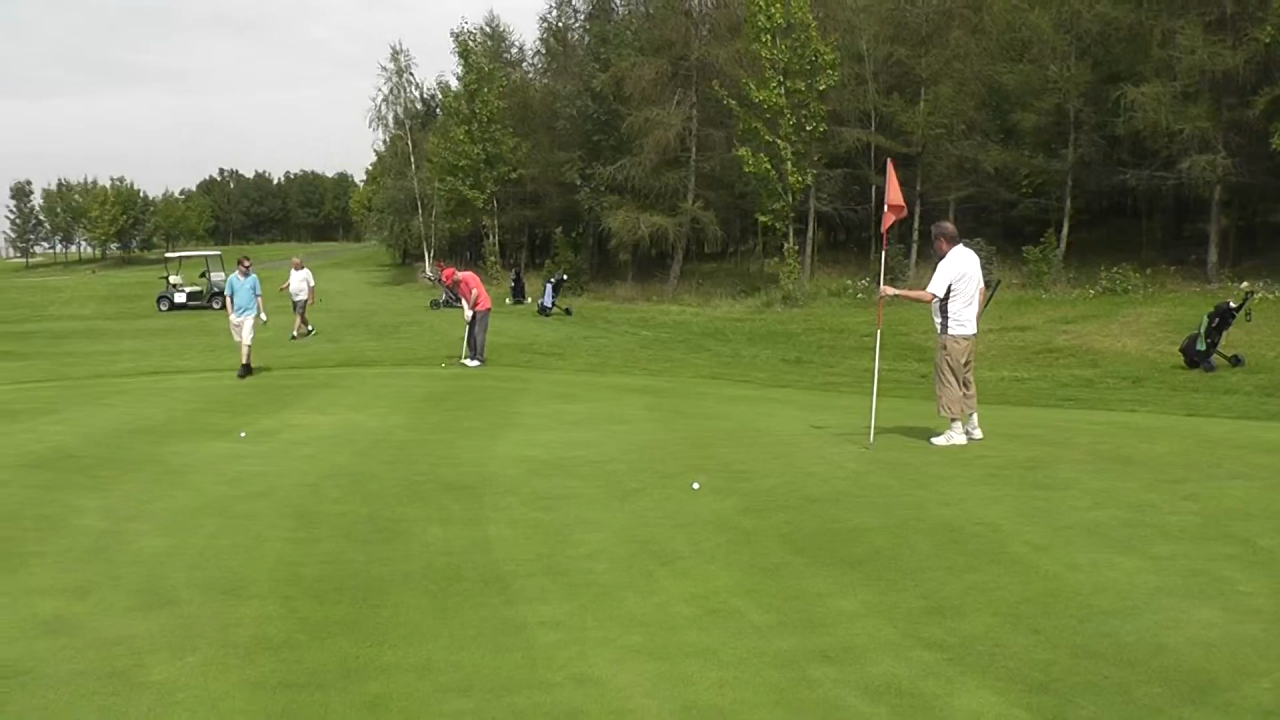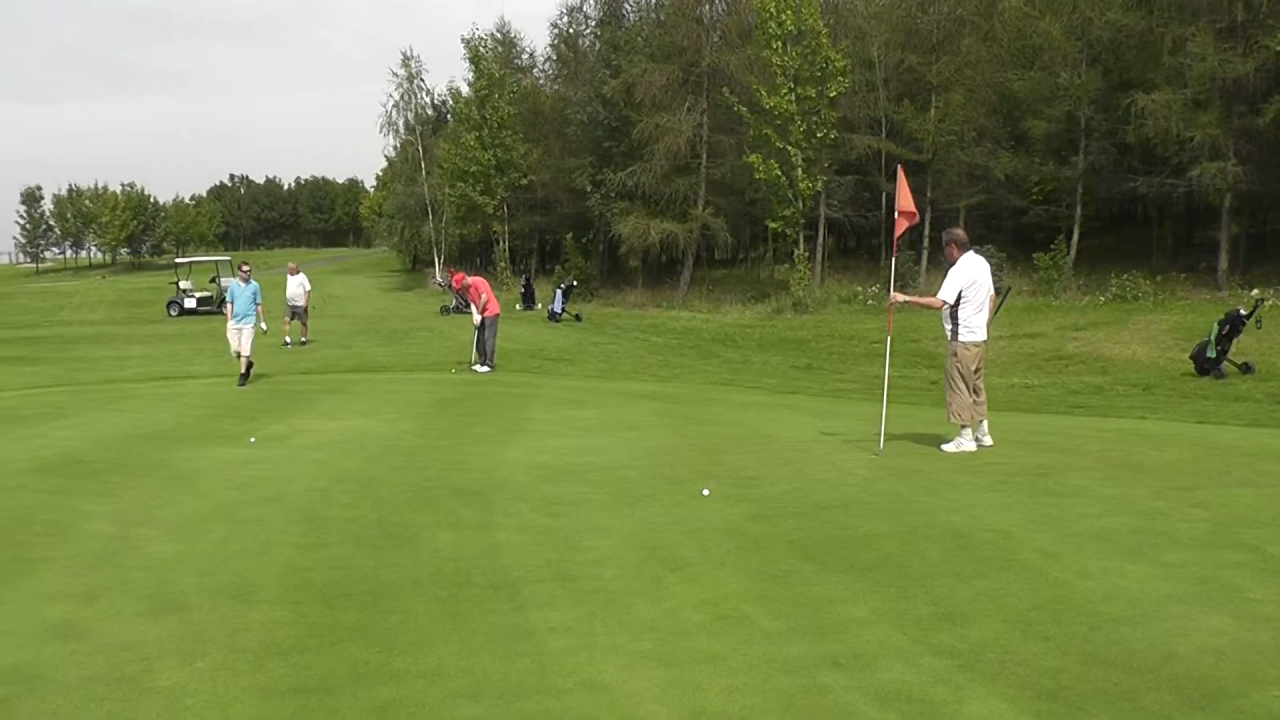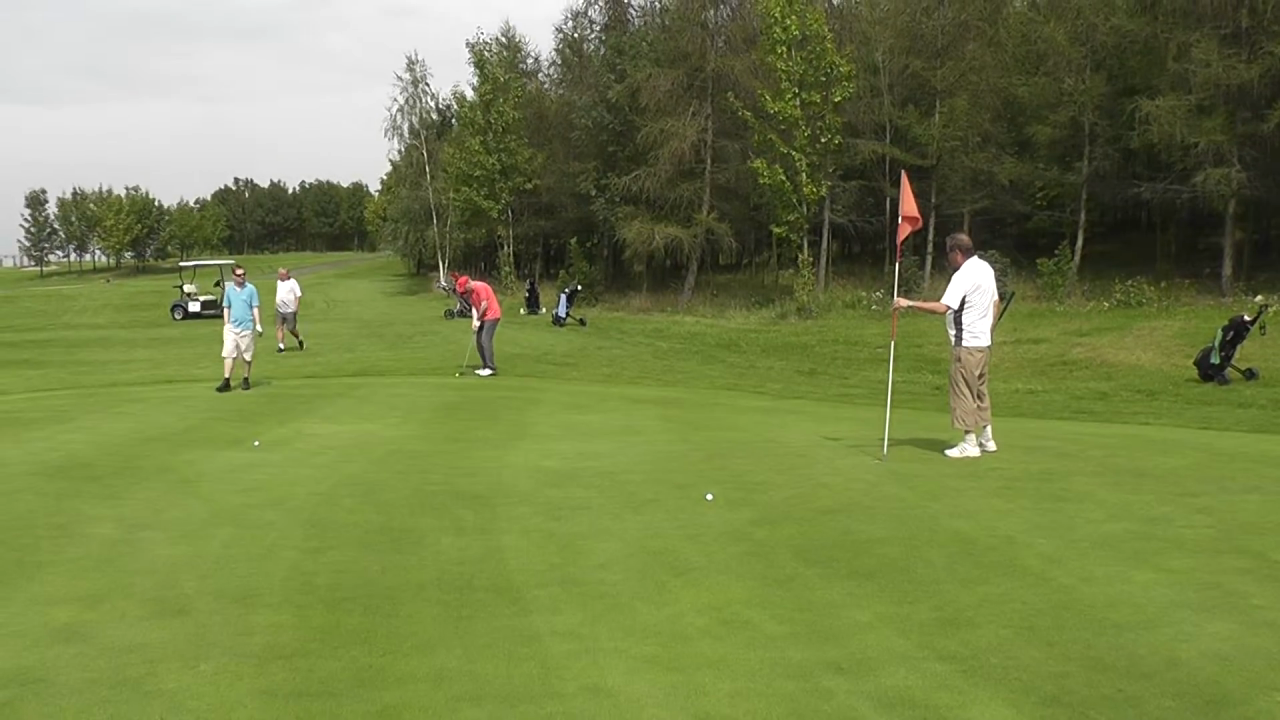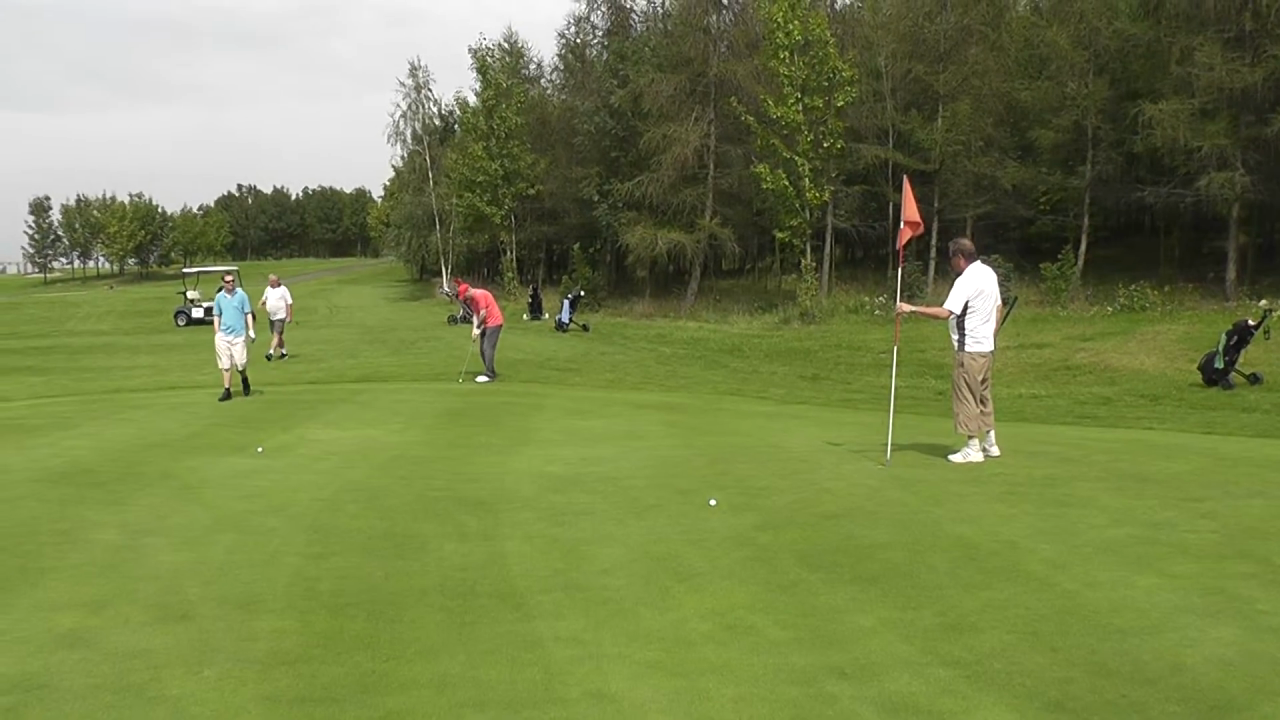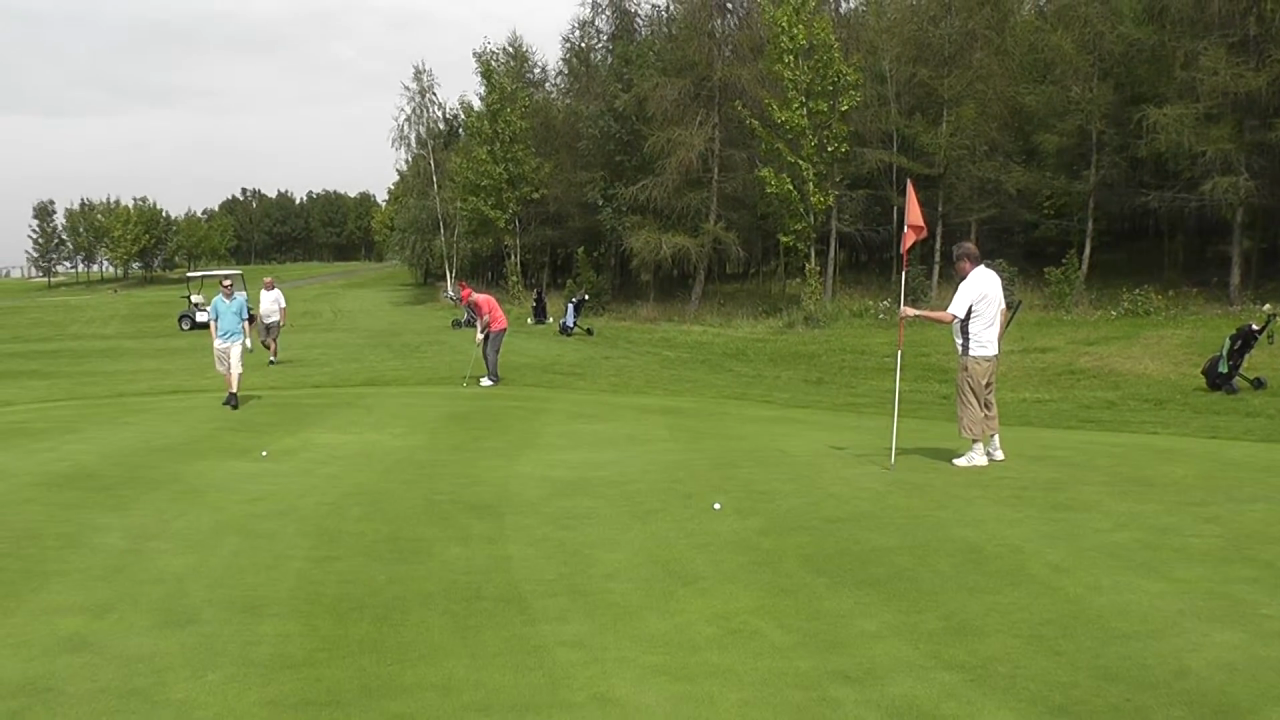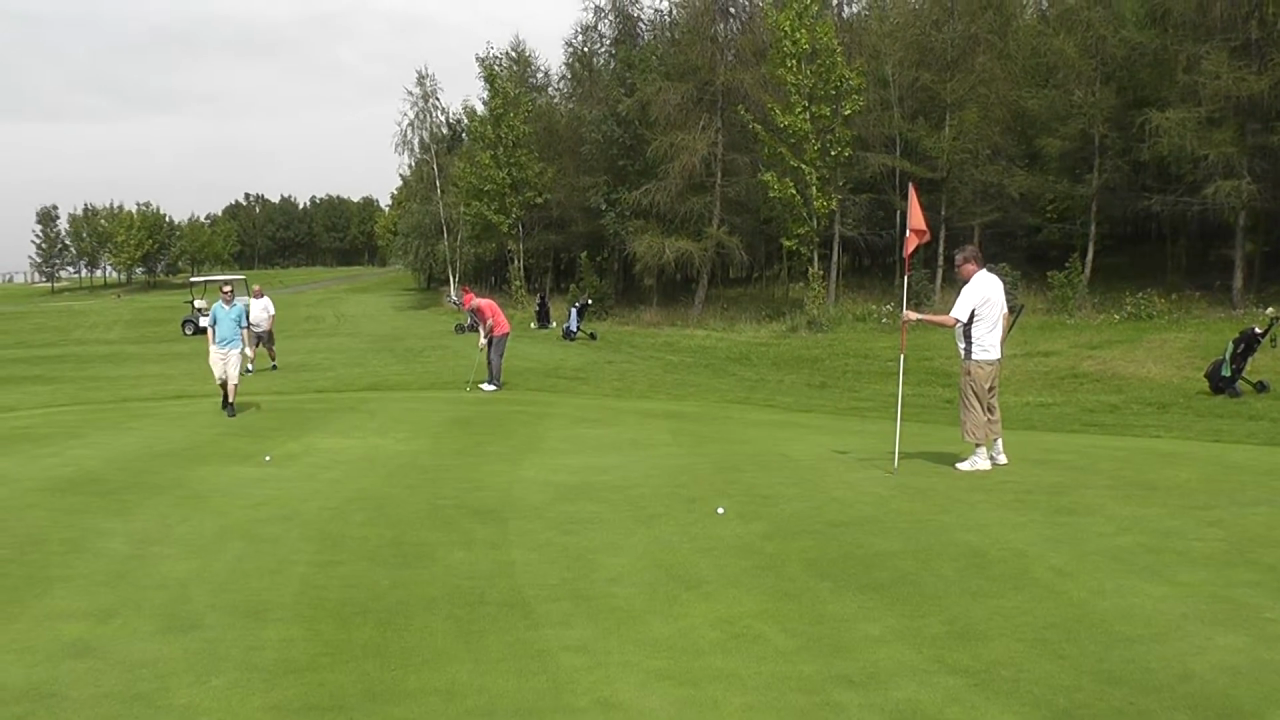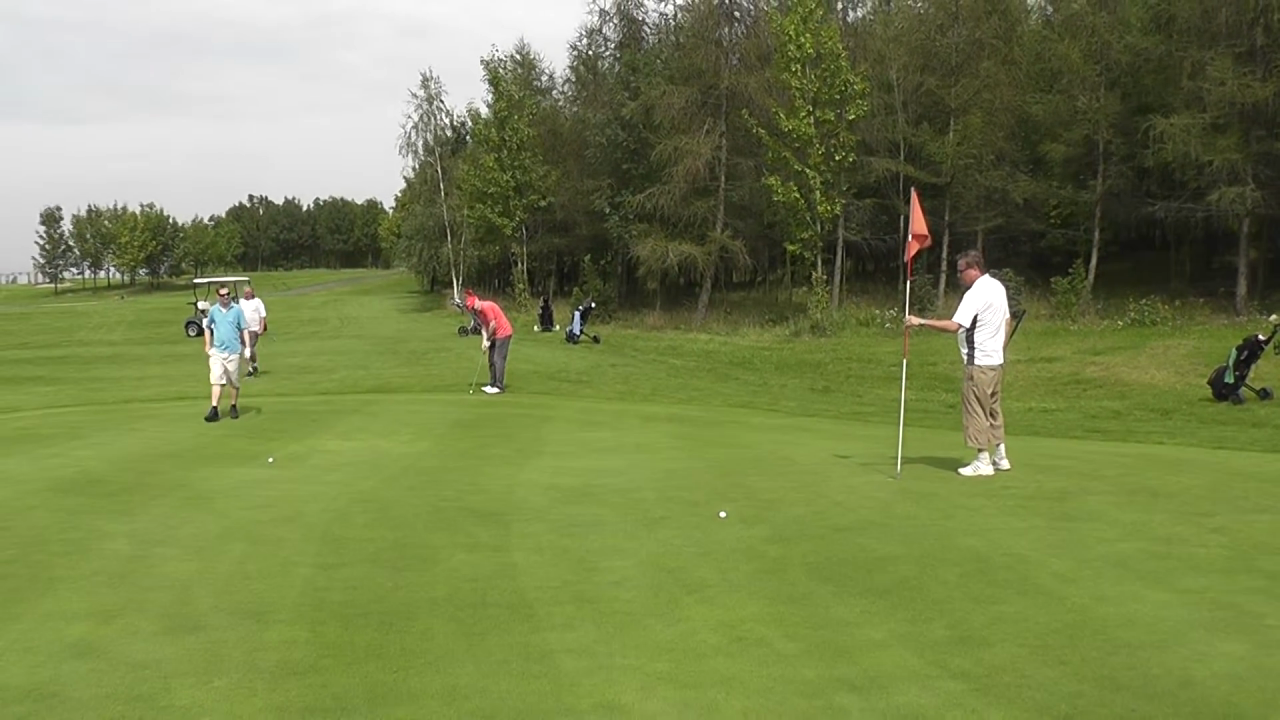
dt=0.3s
person 1, frame 1
left shoulder: (949, 263)
right shoulder: (971, 256)
left elbow: (928, 296)
right elbow: (981, 290)
left wrist: (895, 292)
left hip: (952, 332)
right hip: (969, 329)
left knee: (949, 380)
right knee: (965, 378)
left ankle: (956, 431)
right ankle: (972, 426)
person 1, frame 2
left shoulder: (960, 270)
right shoulder: (981, 263)
left elbow: (939, 302)
right elbow: (991, 297)
left wrist: (906, 299)
left hip: (962, 338)
right hip: (979, 336)
left knee: (959, 387)
right knee: (976, 385)
left ankle: (966, 437)
right ankle: (982, 433)
person 1, frame 3
left shoulder: (964, 276)
right shoulder: (985, 268)
left elbow: (942, 307)
right elbow: (995, 302)
left wrist: (910, 304)
left hip: (966, 344)
right hip: (983, 341)
left knee: (963, 392)
right knee: (980, 391)
left ankle: (970, 443)
right ankle: (986, 438)
person 1, frame 4
left shoulder: (966, 280)
right shoulder: (989, 273)
left elbow: (945, 313)
right elbow: (998, 307)
left wrist: (912, 309)
left hip: (969, 349)
right hip: (986, 346)
left knee: (966, 397)
right knee: (983, 395)
left ankle: (973, 448)
right ankle: (989, 443)
person 1, frame 5
left shoulder: (970, 285)
right shoulder: (993, 277)
left elbow: (948, 317)
right elbow: (1002, 311)
left wrist: (916, 313)
left hip: (973, 353)
right hip: (990, 350)
left knee: (971, 401)
right knee: (987, 400)
left ankle: (977, 452)
right ankle: (994, 447)
person 1, frame 6
left shoulder: (973, 288)
right shoulder: (995, 281)
left elbow: (951, 321)
right elbow: (1004, 315)
left wrist: (918, 317)
left hip: (976, 357)
right hip: (993, 354)
left knee: (974, 405)
right knee: (990, 404)
left ankle: (980, 456)
right ankle: (997, 451)
person 1, frame 7
left shoulder: (976, 294)
right shoulder: (997, 287)
left elbow: (954, 326)
right elbow: (1006, 320)
left wrist: (921, 322)
left hip: (979, 362)
right hip: (995, 360)
left knee: (976, 411)
right knee: (993, 409)
left ankle: (983, 461)
right ankle: (1000, 456)
